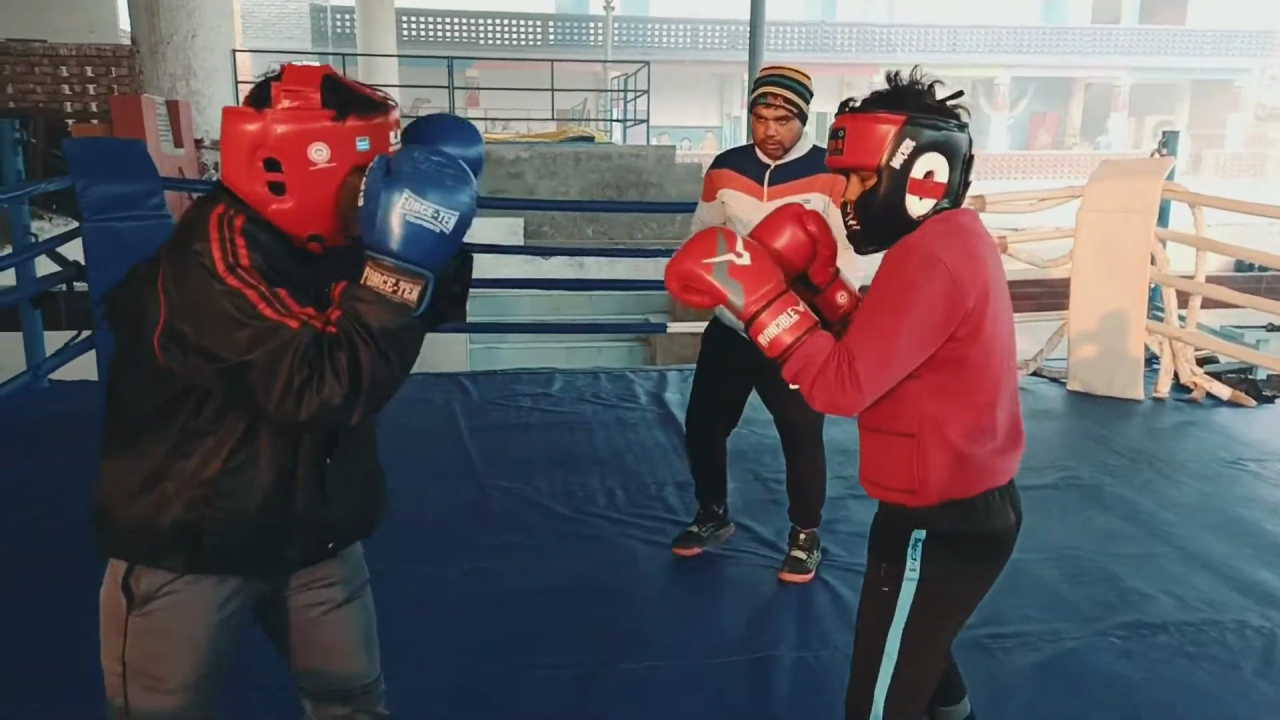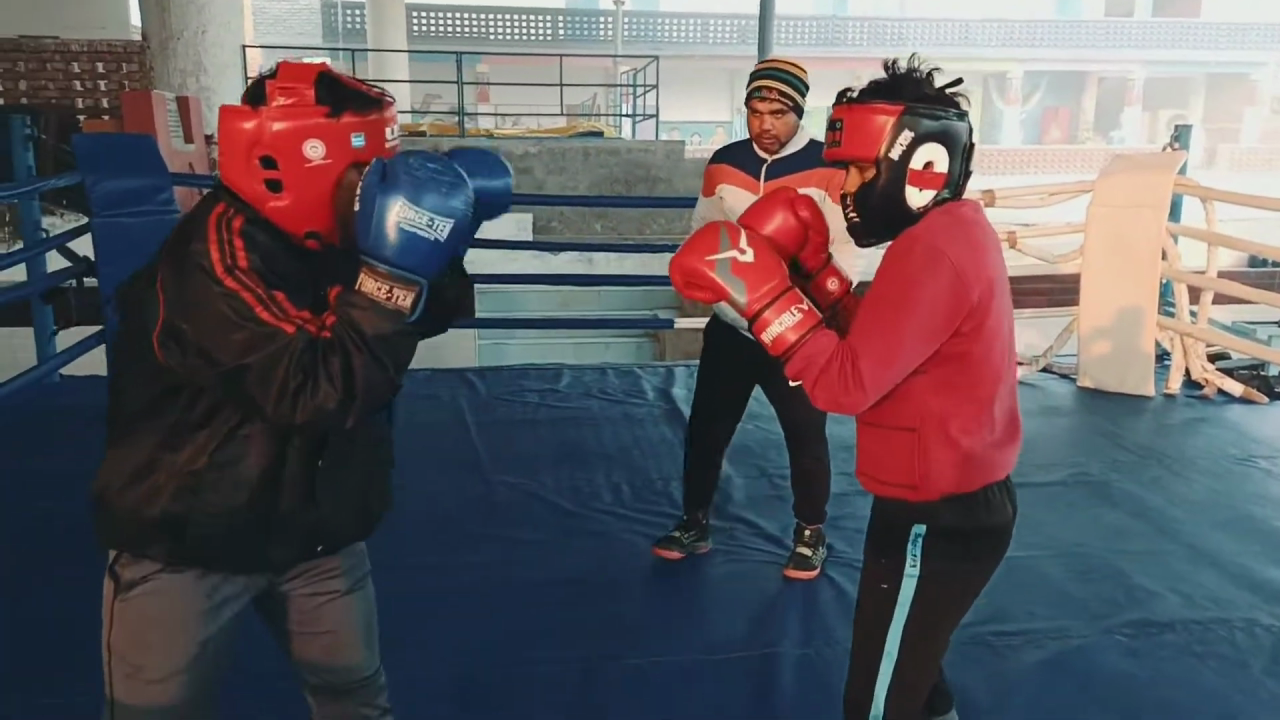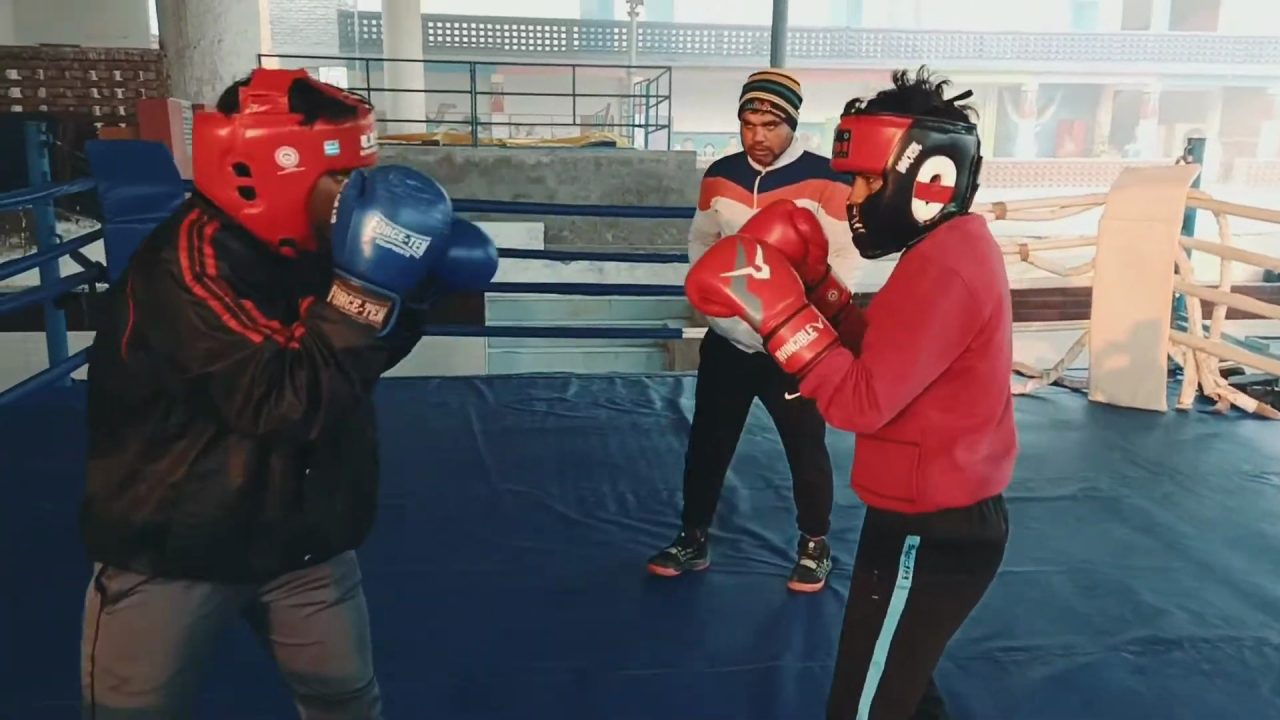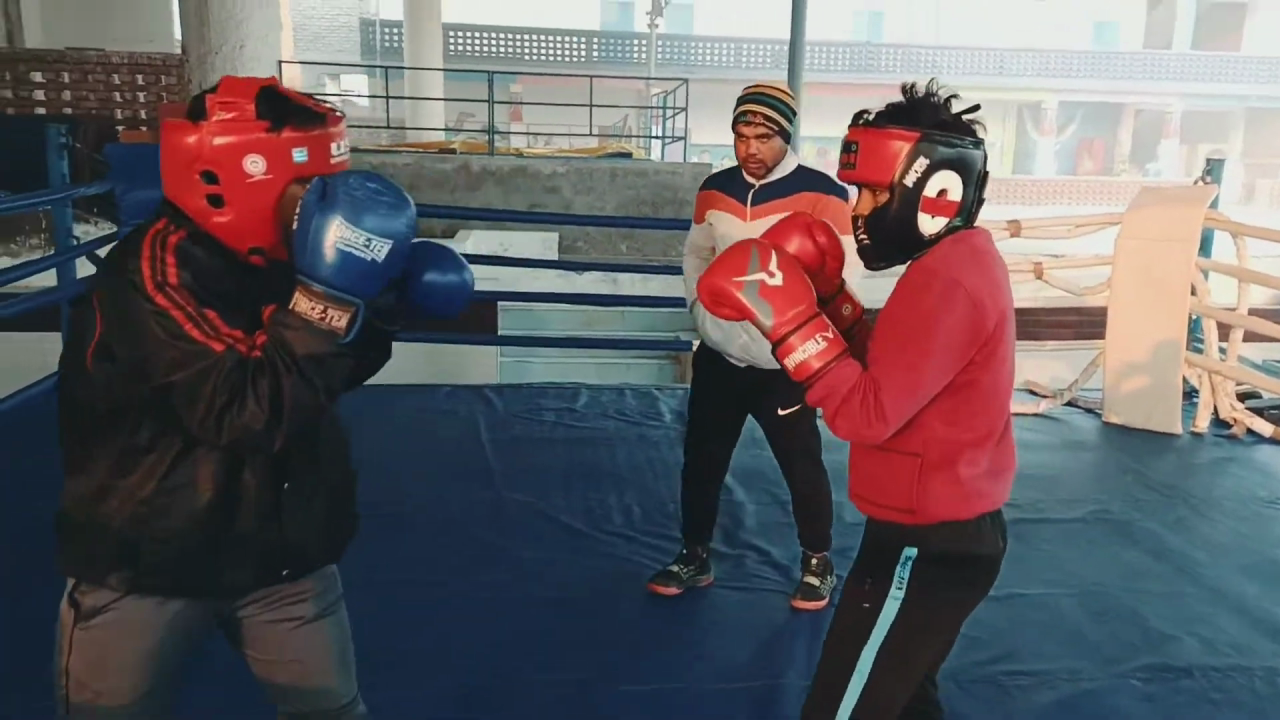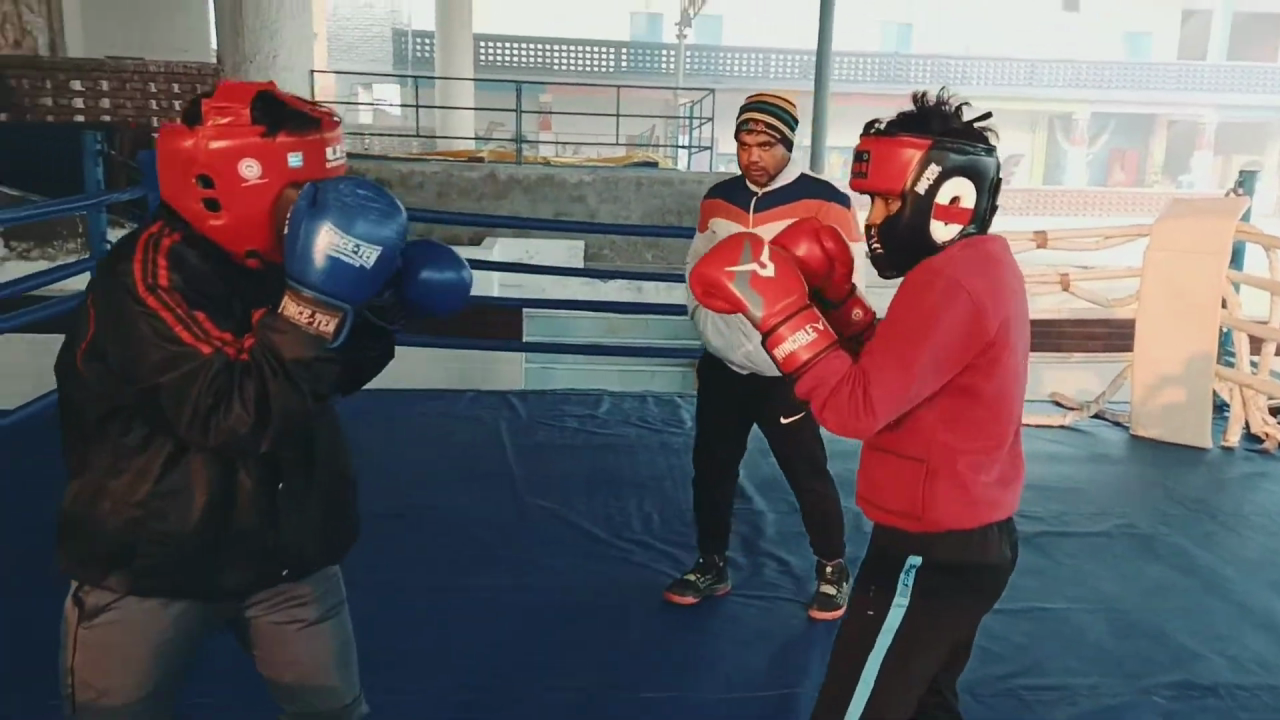
dt=0.1s
person 1, frame 1
left shoulder: (321, 236)
right shoulder: (216, 258)
left elbow: (433, 308)
right elbow: (325, 391)
left wrist: (431, 240)
right wrist: (399, 264)
left hip: (311, 528)
right hip: (187, 543)
person 1, frame 2
left shoulder: (334, 234)
right shoulder: (220, 257)
left elbow: (431, 312)
right elbow: (319, 395)
left wrist: (449, 234)
right wrist: (390, 270)
left hip: (315, 527)
right hip: (184, 539)
person 1, frame 3
left shoulder: (309, 244)
right shoulder: (191, 264)
left elbow: (380, 337)
right elbow: (285, 405)
left wrist: (420, 273)
right wrist: (365, 283)
left hip: (302, 536)
right hip: (168, 551)
person 1, frame 4
left shoulder: (283, 253)
right shoulder: (158, 273)
left elbow: (338, 370)
right elbow: (253, 415)
left wrist: (384, 296)
right wrist: (328, 293)
left hip: (282, 549)
right hip: (145, 562)
person 1, frame 5
left shoulder: (281, 257)
right shoulder: (154, 275)
left elbow: (337, 373)
right elbow: (240, 417)
left wrist: (381, 299)
right wrist: (320, 297)
left hip: (284, 551)
right hip: (146, 564)
person 2, frame 1
left shoulder: (929, 261)
right shoulder: (958, 241)
left elbow: (845, 385)
right elbow: (887, 351)
left wrist: (761, 298)
right wrist: (822, 290)
left hip: (938, 523)
right hip: (974, 504)
right knee: (919, 656)
person 2, frame 2
left shoulder: (931, 254)
right shoulder: (957, 232)
left elbow: (848, 384)
right elbow: (879, 342)
left wrist: (762, 293)
left hip: (936, 521)
right hip: (965, 502)
person 2, frame 3
left shoulder: (941, 270)
right shoulder: (961, 246)
left elbow: (862, 401)
right elbow: (888, 354)
left wrist: (778, 310)
right wrist: (816, 287)
left hip: (929, 533)
right hip: (958, 517)
person 2, frame 4
left shoulder: (945, 281)
right shoulder: (965, 258)
left elbow: (867, 413)
right elbow: (892, 370)
left wrist: (787, 315)
right wrist: (828, 301)
left hip: (924, 547)
right hip: (961, 532)
person 2, frame 5
left shoulder: (947, 284)
right shoulder: (981, 264)
left elbow: (858, 406)
right elbow: (899, 370)
left wrist: (781, 309)
right wrist: (837, 304)
left hip: (931, 554)
right hip: (970, 539)
person 3, frame 1
left shoulder: (834, 175)
right shoulder: (725, 168)
left elbow: (852, 251)
right elbow: (703, 231)
right hip: (728, 329)
left knee: (802, 440)
right knee: (703, 426)
left ankle: (805, 536)
right ankle: (712, 513)
person 3, frame 2
left shoulder: (829, 169)
right shoulder: (724, 163)
left elbow: (848, 247)
right elbow: (703, 227)
right hip: (728, 327)
left knee: (805, 437)
right knee: (705, 430)
left ankle: (810, 533)
right ankle: (695, 524)
person 3, frame 3
left shoulder: (825, 181)
right shoulder: (720, 176)
left elbow: (845, 258)
right elbow: (700, 241)
right hip: (725, 341)
left knee: (805, 450)
right knee: (706, 445)
left ankle: (814, 545)
right ankle: (693, 541)
person 3, frame 4
left shoulder: (821, 194)
right shoulder: (715, 189)
left elbow: (842, 274)
right elbow: (695, 256)
right wrist: (701, 307)
left hip: (784, 363)
right hip: (717, 356)
left knee: (801, 464)
right knee: (701, 459)
left ankle: (817, 561)
right ankle: (694, 556)
person 3, frame 5
left shoulder: (823, 202)
right shoulder: (718, 198)
right elbow: (699, 263)
right wrist: (704, 315)
left hip: (786, 371)
right hip: (721, 364)
left knee: (806, 473)
right knee: (711, 468)
left ankle: (832, 569)
right ankle: (711, 565)
